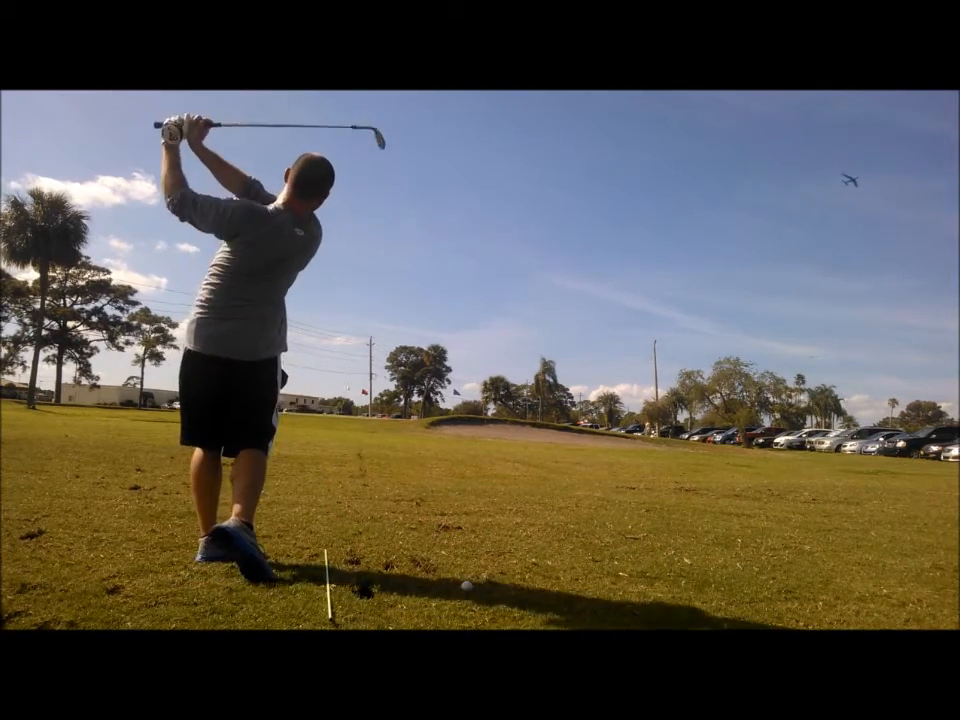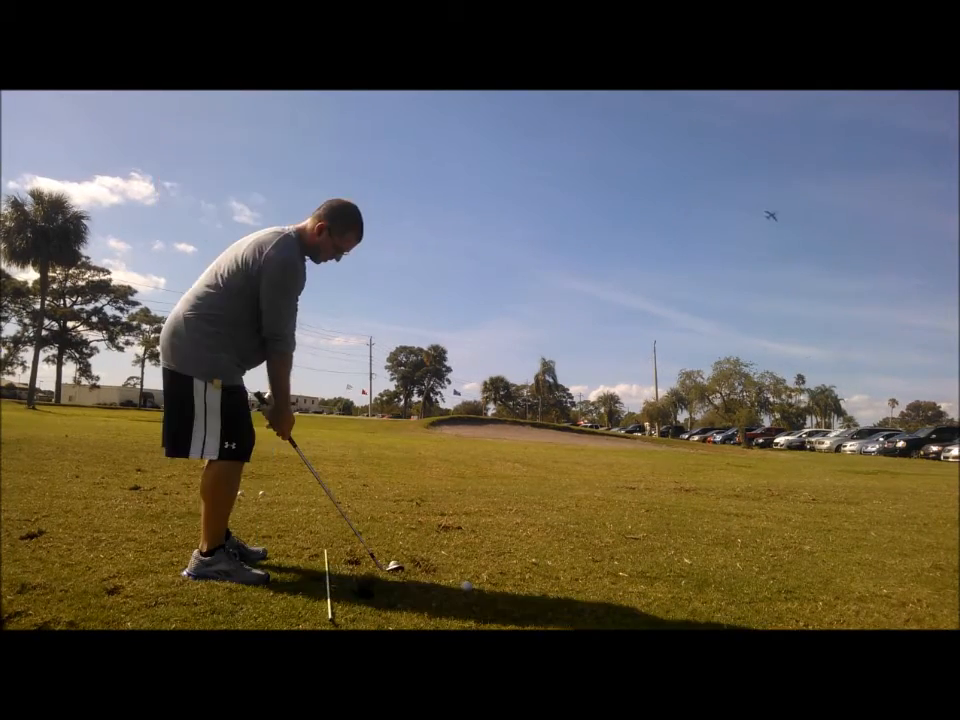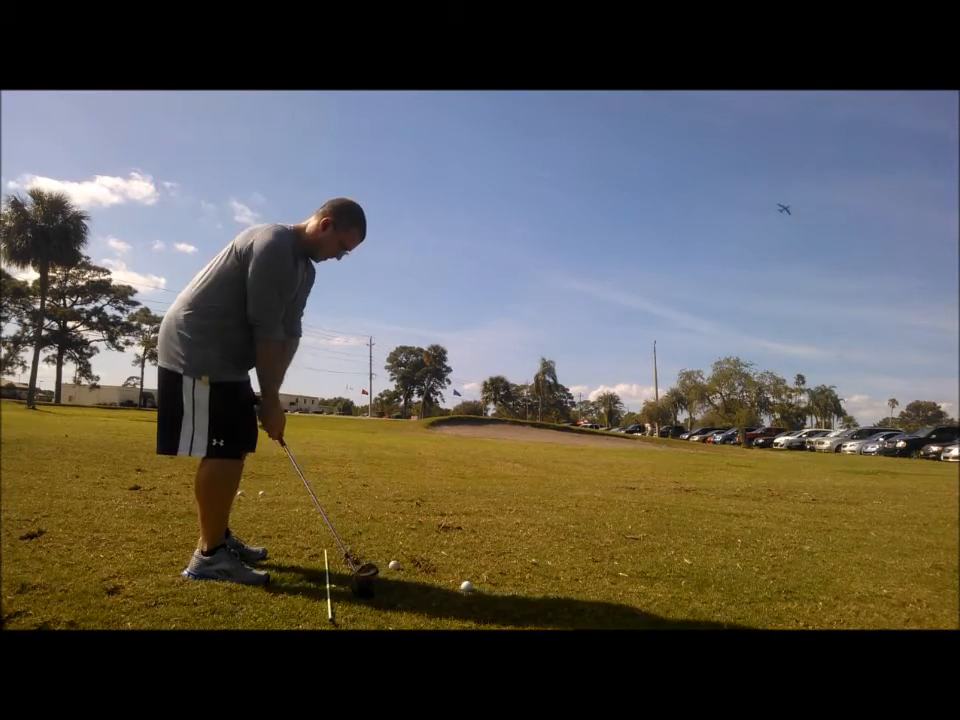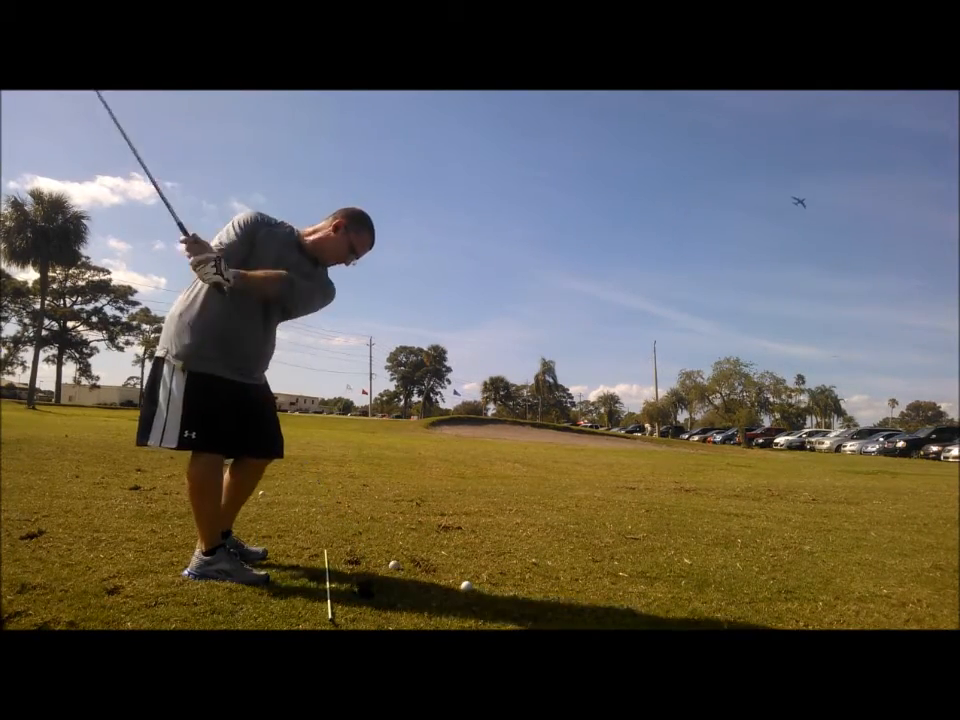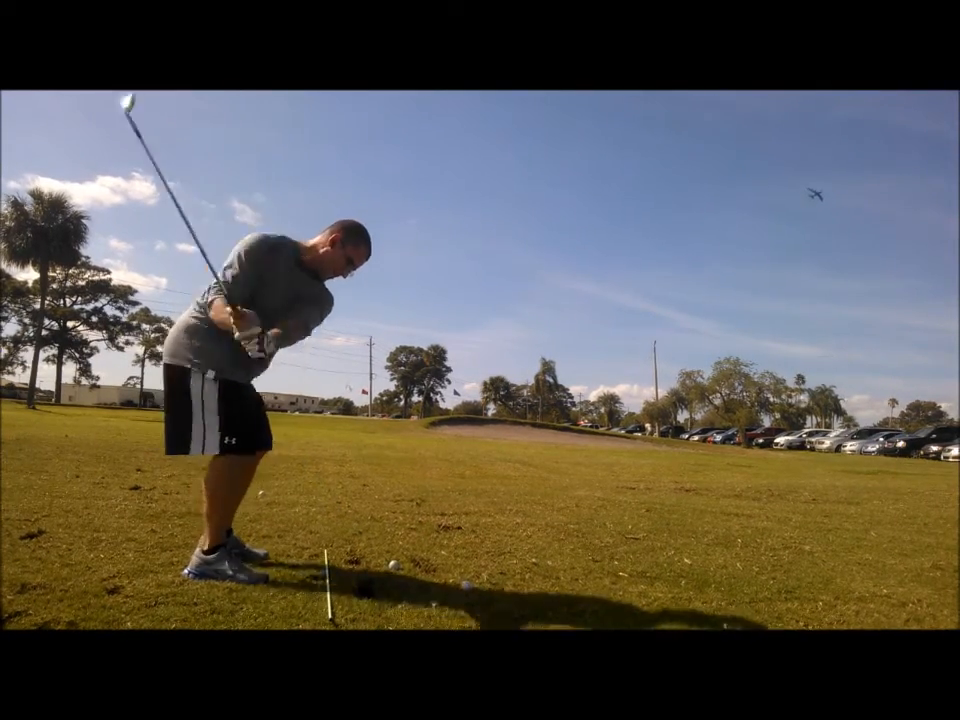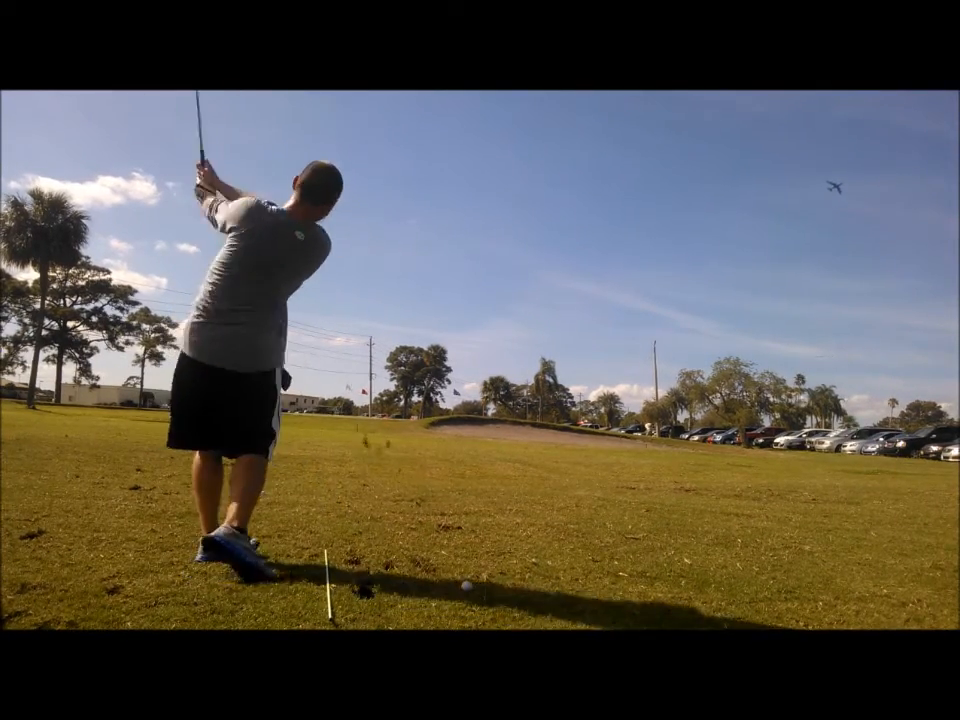
dt=0.5s
person 1, frame 1
left shoulder: (250, 220)
right shoulder: (310, 235)
left elbow: (178, 199)
right elbow: (249, 187)
left wrist: (172, 144)
right wrist: (199, 146)
left hip: (205, 345)
right hip: (257, 353)
left knee: (206, 444)
right knee: (251, 444)
left ankle: (209, 537)
right ankle: (239, 524)
person 1, frame 2
left shoulder: (279, 242)
right shoulder: (285, 257)
right elbow: (278, 337)
right wrist: (281, 401)
left hip: (207, 354)
right hip: (200, 353)
left knee: (231, 449)
right knee: (227, 451)
left ankle: (217, 540)
right ankle: (209, 554)
person 1, frame 3
left shoulder: (305, 272)
right shoulder: (273, 243)
left elbow: (288, 332)
right elbow: (266, 328)
left wrist: (270, 394)
right wrist: (273, 400)
left hip: (230, 360)
right hip: (194, 353)
left knee: (235, 448)
right knee: (219, 449)
left ankle: (219, 537)
right ankle: (209, 555)
person 1, frame 4
left shoulder: (319, 287)
right shoulder: (257, 226)
left elbow: (278, 285)
right elbow: (219, 259)
left wrist: (228, 276)
right wrist: (208, 259)
left hip: (246, 369)
right hip: (193, 350)
left knee: (258, 453)
right knee: (209, 451)
left ankle: (221, 537)
right ankle: (208, 554)
person 1, frame 5
left shoulder: (321, 299)
right shoulder: (266, 247)
left elbow: (292, 329)
right elbow: (218, 299)
left wrist: (267, 337)
right wrist: (238, 323)
left hip: (232, 368)
right hip: (198, 355)
left knee: (249, 449)
right knee: (232, 450)
left ankle: (219, 537)
right ankle: (209, 555)
person 1, frame 6
left shoulder: (249, 214)
right shoulder: (319, 245)
left elbow: (214, 209)
left wrist: (209, 186)
right wrist: (219, 185)
left hip: (201, 347)
right hip: (256, 358)
left knee: (206, 447)
right knee: (253, 450)
left ankle: (210, 533)
right ankle: (233, 532)
